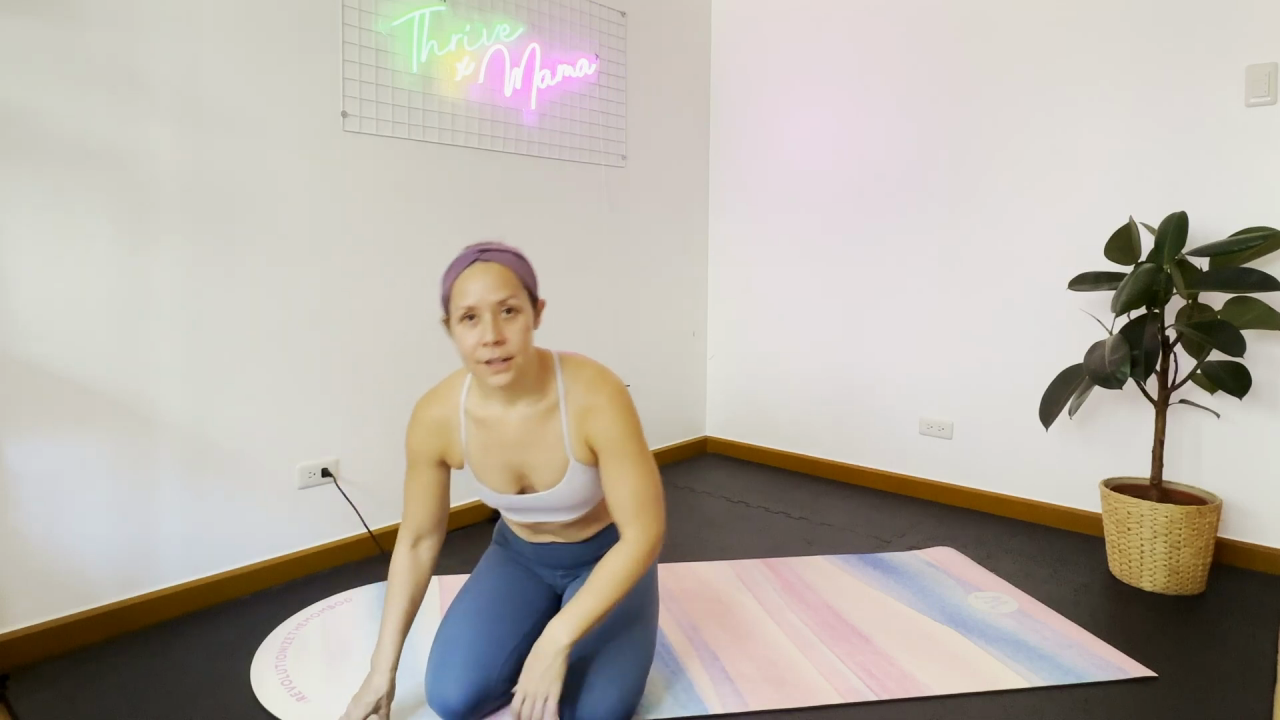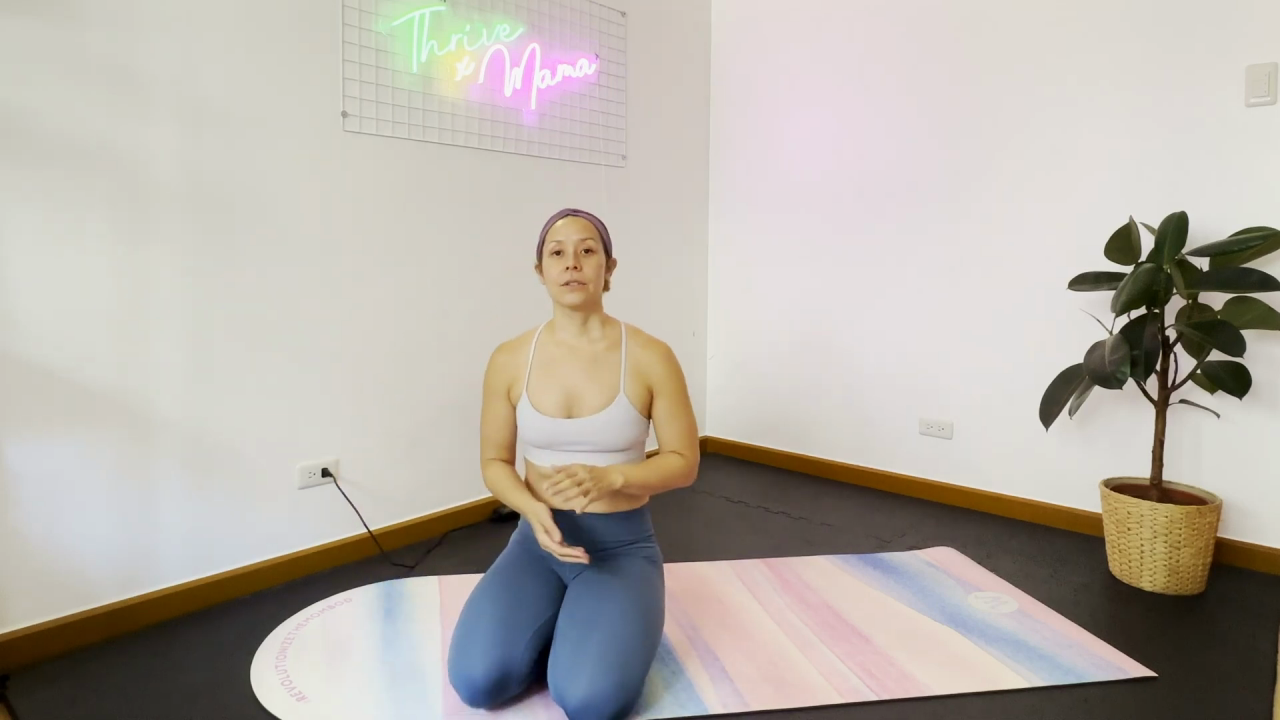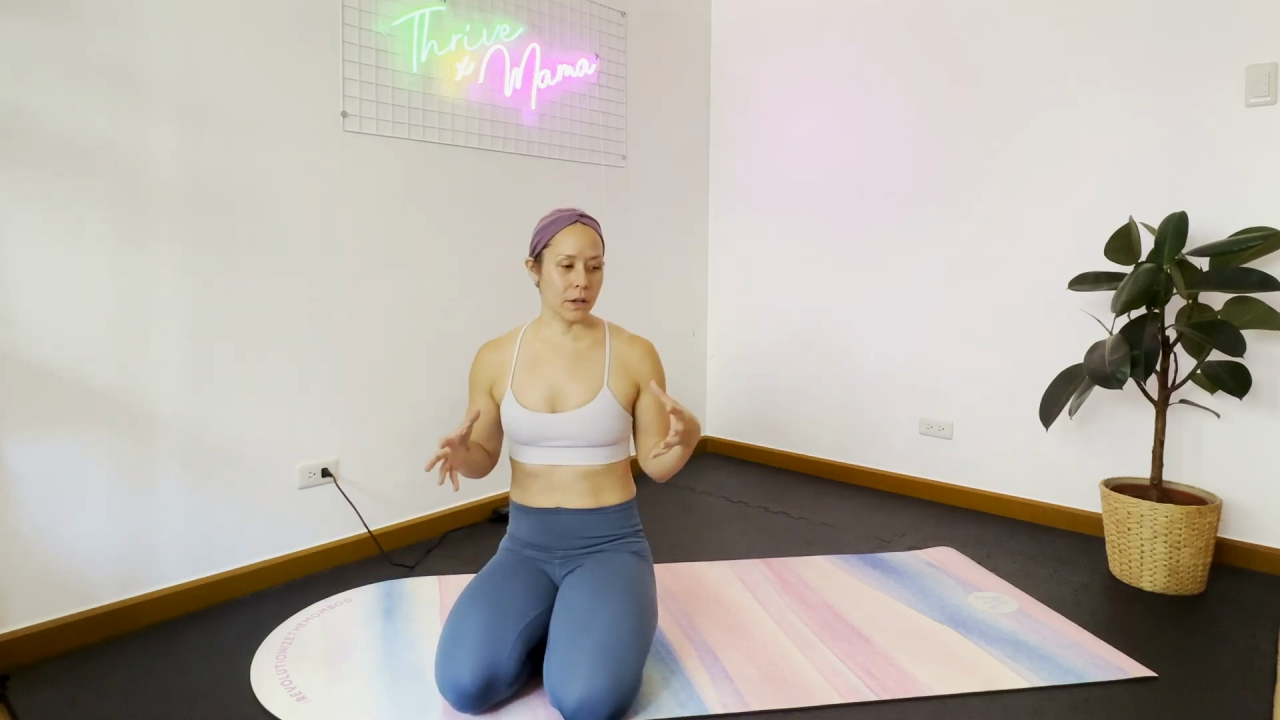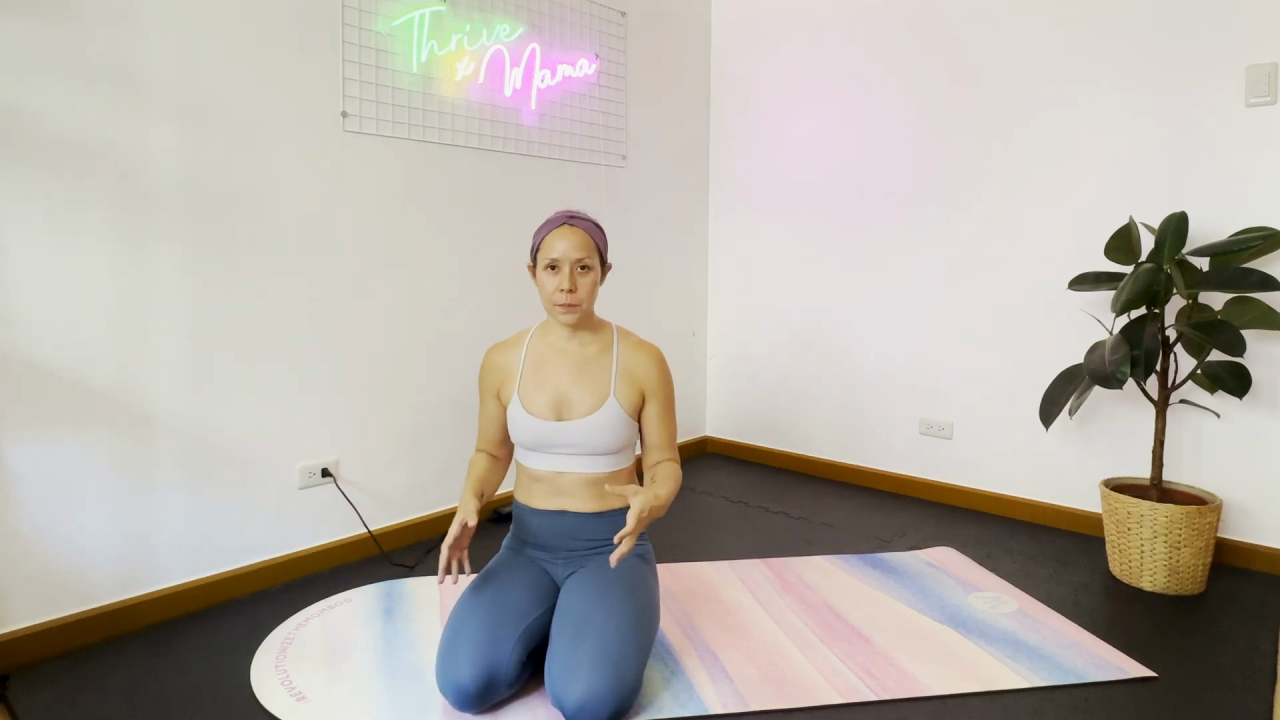
dt=0.7s
person 1, frame 1
left shoulder: (596, 397)
right shoulder: (437, 415)
left elbow: (645, 534)
right elbow: (419, 538)
left wrist: (556, 644)
right wrist: (383, 668)
left hip: (607, 555)
right hip: (519, 555)
left ankle: (562, 640)
right ankle: (527, 640)
person 1, frame 2
left shoulder: (651, 357)
right shoulder: (510, 359)
left elbow: (684, 464)
right elbow: (495, 462)
left wrist: (608, 477)
right wrist: (532, 509)
left hip: (623, 546)
right hip: (538, 543)
left ankle: (603, 630)
right ankle: (559, 628)
person 1, frame 3
left shoulder: (634, 354)
right shoulder: (495, 357)
left elbow: (657, 459)
right elbow: (484, 457)
left wrist: (684, 437)
right wrist: (461, 452)
left hip: (610, 544)
right hip: (526, 544)
left ankle: (601, 628)
right ankle: (554, 630)
person 1, frame 4
left shoulder: (642, 361)
right shoulder: (502, 361)
left elbow: (664, 462)
left wrist: (653, 500)
right wrist: (470, 501)
left hip: (609, 548)
right hip: (528, 546)
left ankle: (603, 629)
right ankle: (551, 629)
